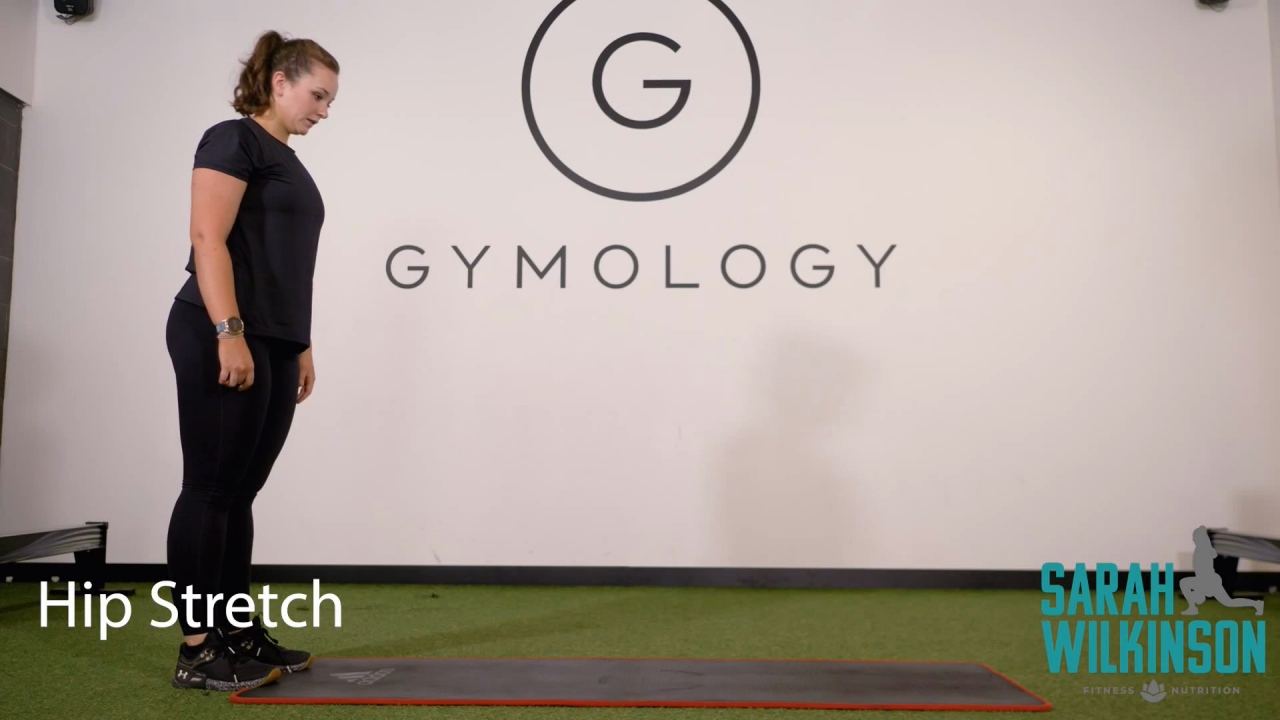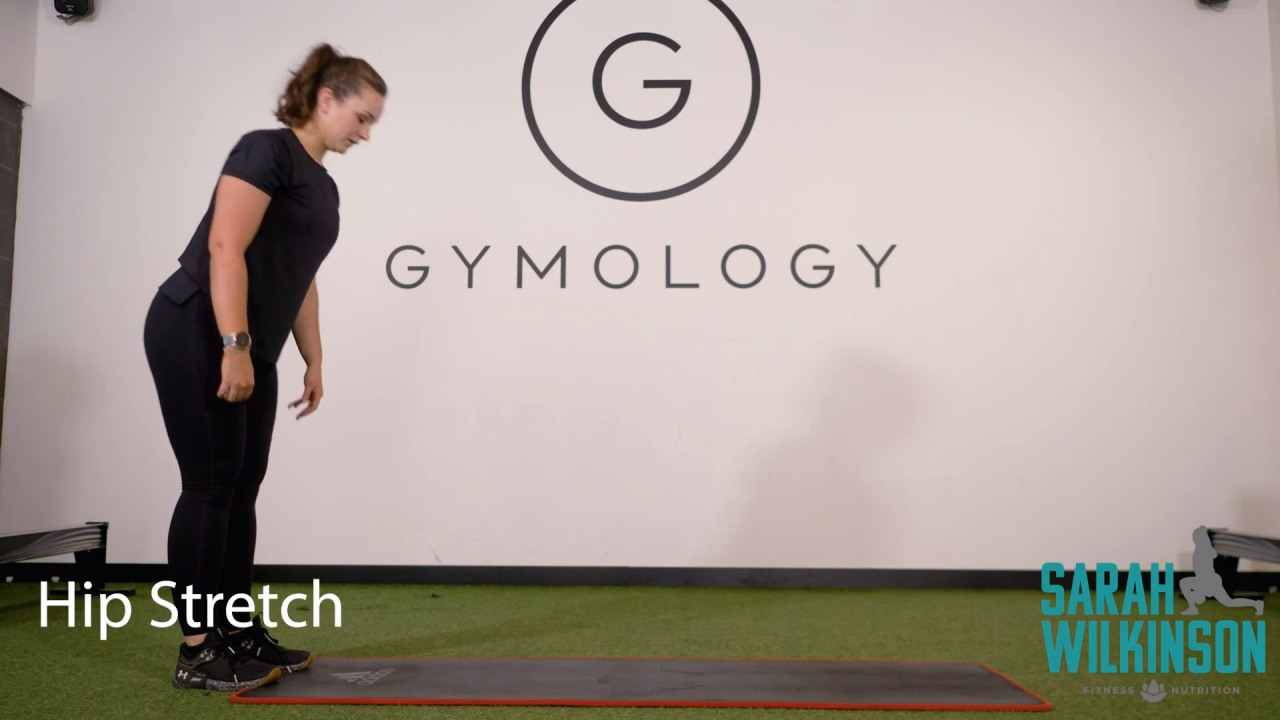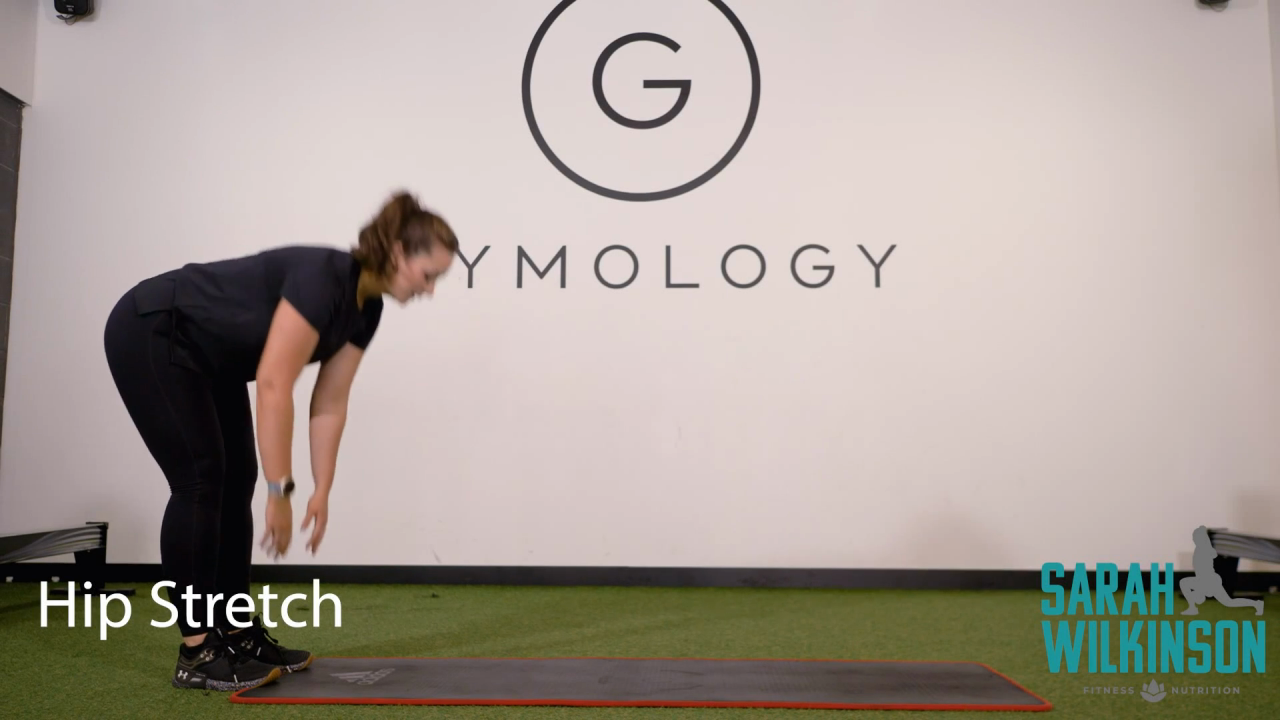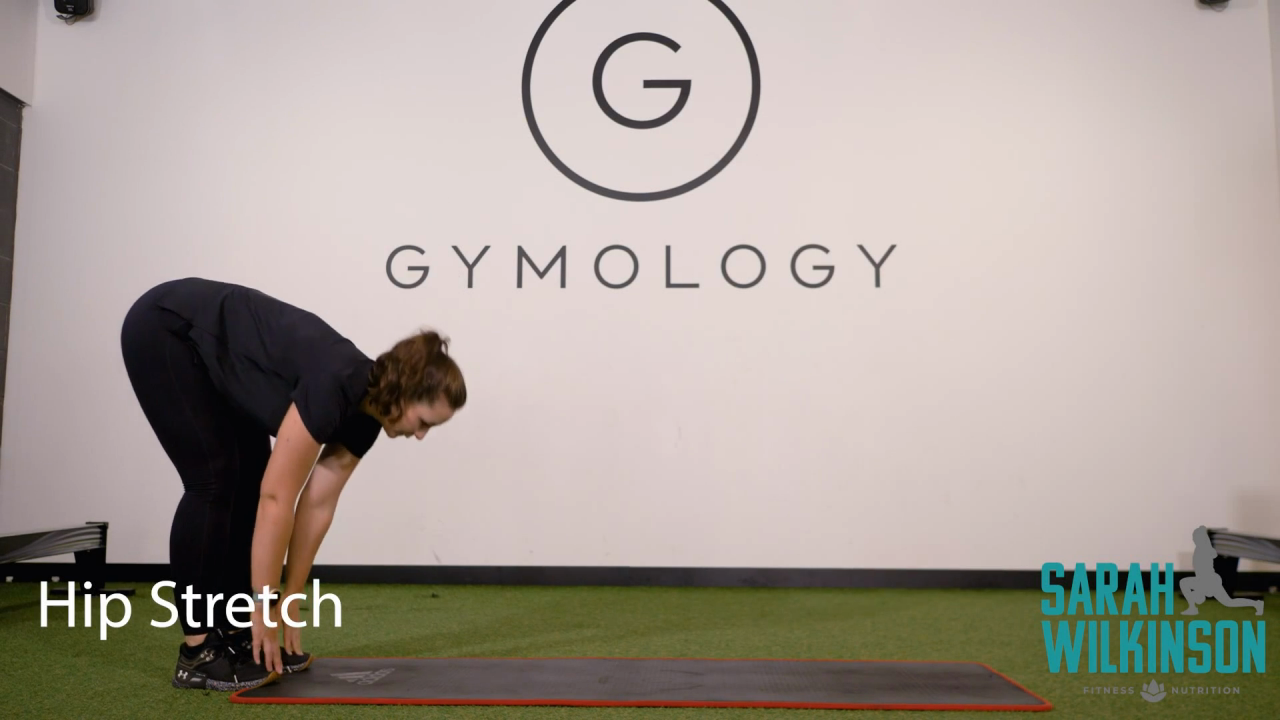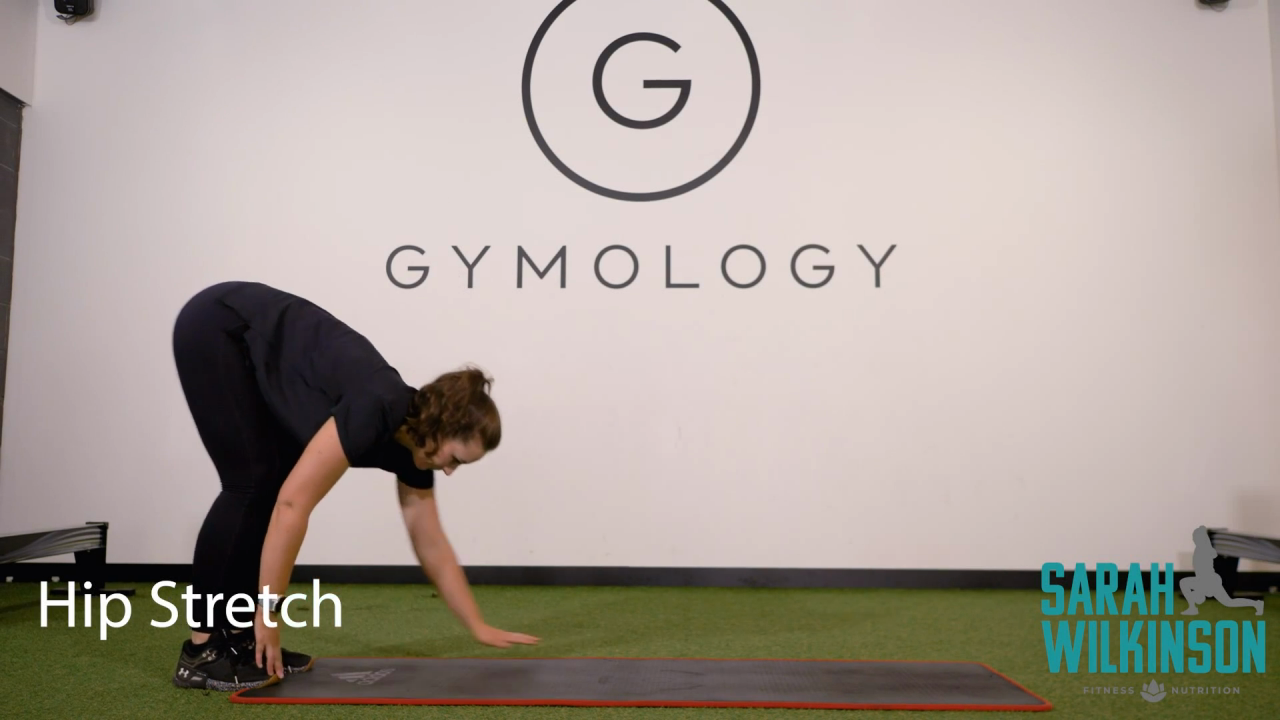
dt=0.4s
person 1, frame 1
left shoulder: (285, 161)
right shoulder: (233, 141)
right elbow: (208, 241)
left wrist: (301, 347)
right wrist: (228, 332)
left hip: (273, 346)
right hip: (223, 340)
left knee: (239, 492)
right knee: (211, 489)
left ankle: (236, 633)
right ankle: (196, 650)
person 1, frame 2
left shoulder: (321, 183)
right shoulder: (265, 151)
left elbow: (301, 280)
right elbow: (224, 250)
left wrist: (314, 360)
right wrist: (234, 346)
left hip: (250, 346)
right hip: (194, 332)
left knee: (241, 488)
right knee: (210, 484)
left ankle: (236, 634)
right ankle: (197, 649)
person 1, frame 3
left shoulder: (367, 307)
right shoulder: (322, 277)
left elbow: (330, 402)
right elbow: (274, 385)
left wrist: (322, 490)
right wrist: (279, 493)
right hip: (149, 334)
left knee: (237, 481)
right knee: (201, 475)
left ankle: (234, 633)
right ankle: (196, 650)
person 1, frame 4
left shoulder: (366, 410)
right shoulder: (335, 386)
left elbow: (319, 502)
right elbow: (276, 498)
left wrist: (289, 601)
right wrist: (264, 605)
left hip: (209, 356)
right hip: (163, 329)
left knee: (248, 481)
right knee: (215, 478)
left ankle: (235, 633)
right ankle: (198, 650)
person 1, frame 5
left shoulder: (412, 436)
right shoulder: (375, 411)
left elbow: (431, 543)
right elbow: (291, 505)
left wrist: (480, 628)
right wrist: (267, 612)
left hip: (256, 354)
right hip: (219, 327)
left knee: (279, 485)
right knee: (253, 484)
left ankle: (240, 636)
right ankle: (201, 649)
